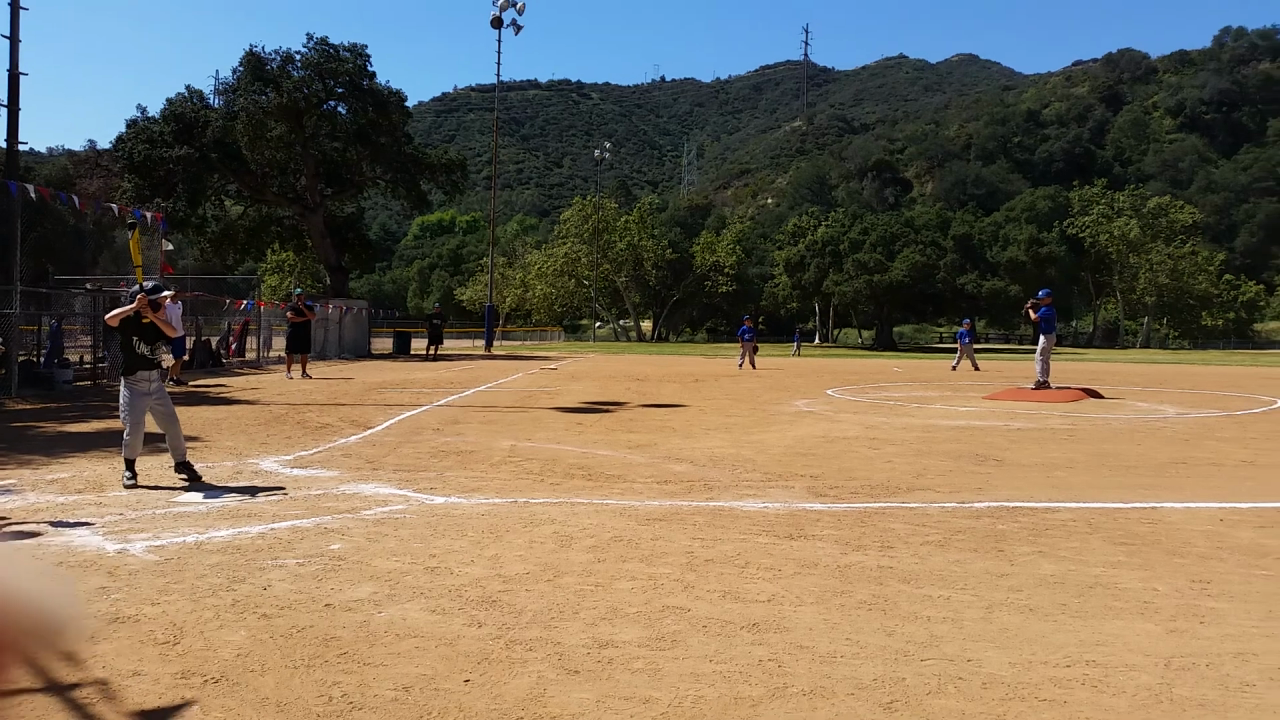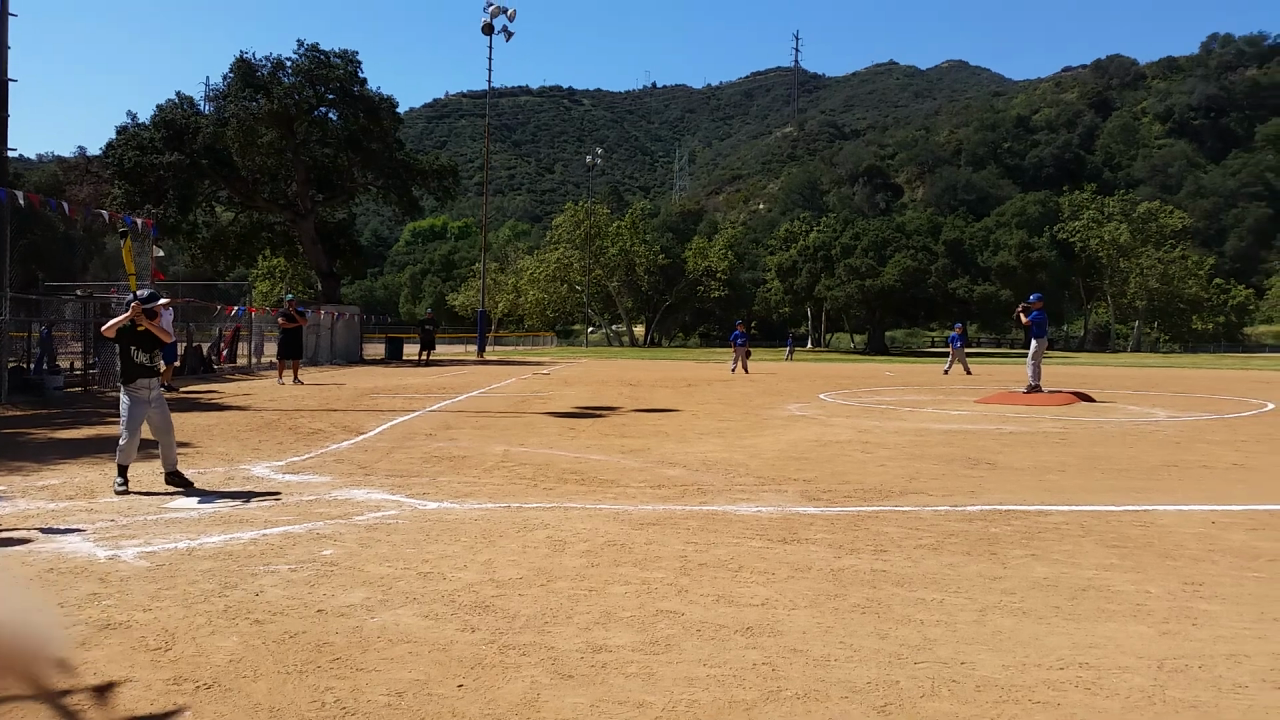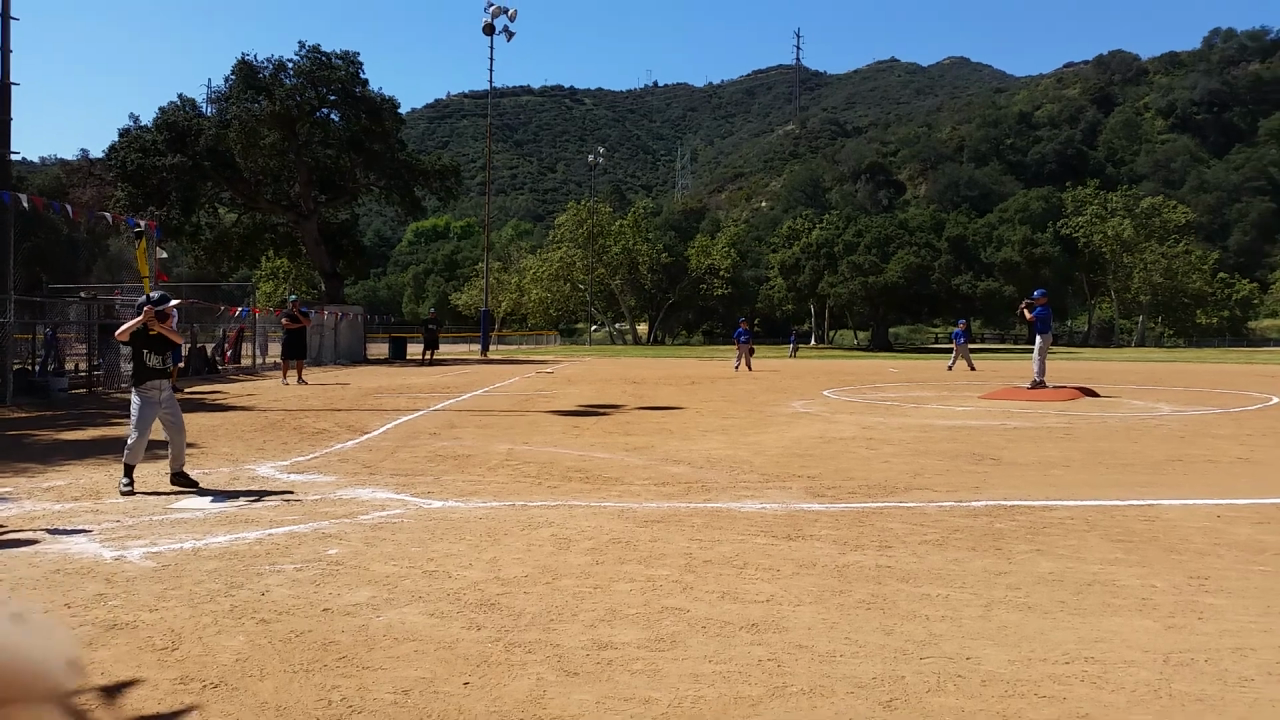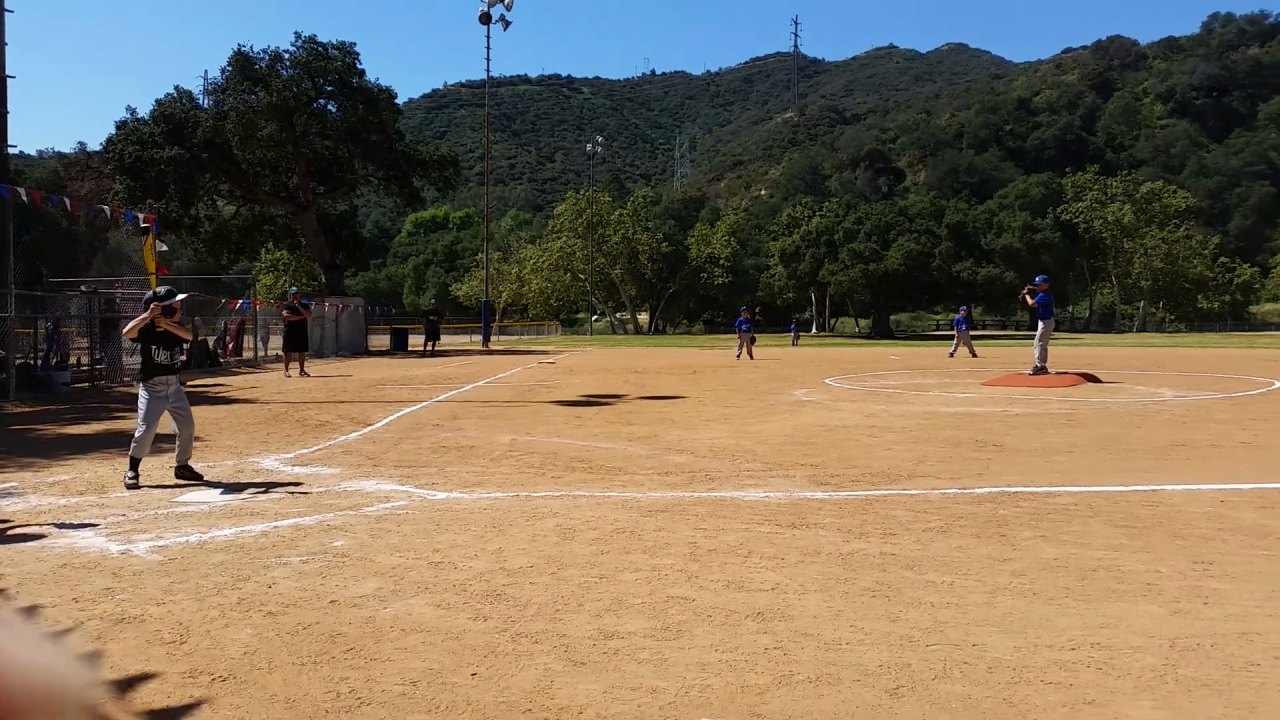
dt=0.2s
person 1, frame 1
left shoulder: (158, 323)
right shoulder: (129, 322)
left elbow: (173, 333)
right elbow: (109, 319)
left wrist: (153, 317)
right wrist: (134, 307)
left hip: (156, 382)
right hip: (133, 383)
left knee: (171, 424)
right knee: (133, 428)
left ankle: (181, 463)
right ankle: (129, 471)
person 1, frame 2
left shoulder: (154, 331)
right shoulder: (127, 331)
left elbow: (168, 338)
right elbow: (105, 330)
left wrist: (147, 324)
right wrist: (129, 315)
left hip: (155, 390)
right hip: (133, 391)
left knee: (166, 433)
right knee: (130, 435)
left ankle: (171, 472)
right ankle: (121, 477)
person 1, frame 3
left shoulder: (166, 332)
right shoulder: (139, 333)
left elbow: (180, 339)
right elbow: (119, 335)
left wrist: (159, 328)
right wrist: (141, 319)
left hip: (166, 391)
right hip: (144, 392)
left knee: (178, 432)
right knee: (139, 435)
left ankle: (177, 473)
right ankle: (127, 477)
person 1, frame 4
left shoulder: (174, 327)
right shoulder: (147, 329)
left elbow: (188, 335)
right elbow: (127, 333)
left wrist: (167, 325)
right wrist: (148, 315)
left hip: (174, 385)
right hip: (151, 387)
left knee: (186, 426)
right knee: (146, 428)
left ankle: (182, 466)
right ankle: (132, 471)
